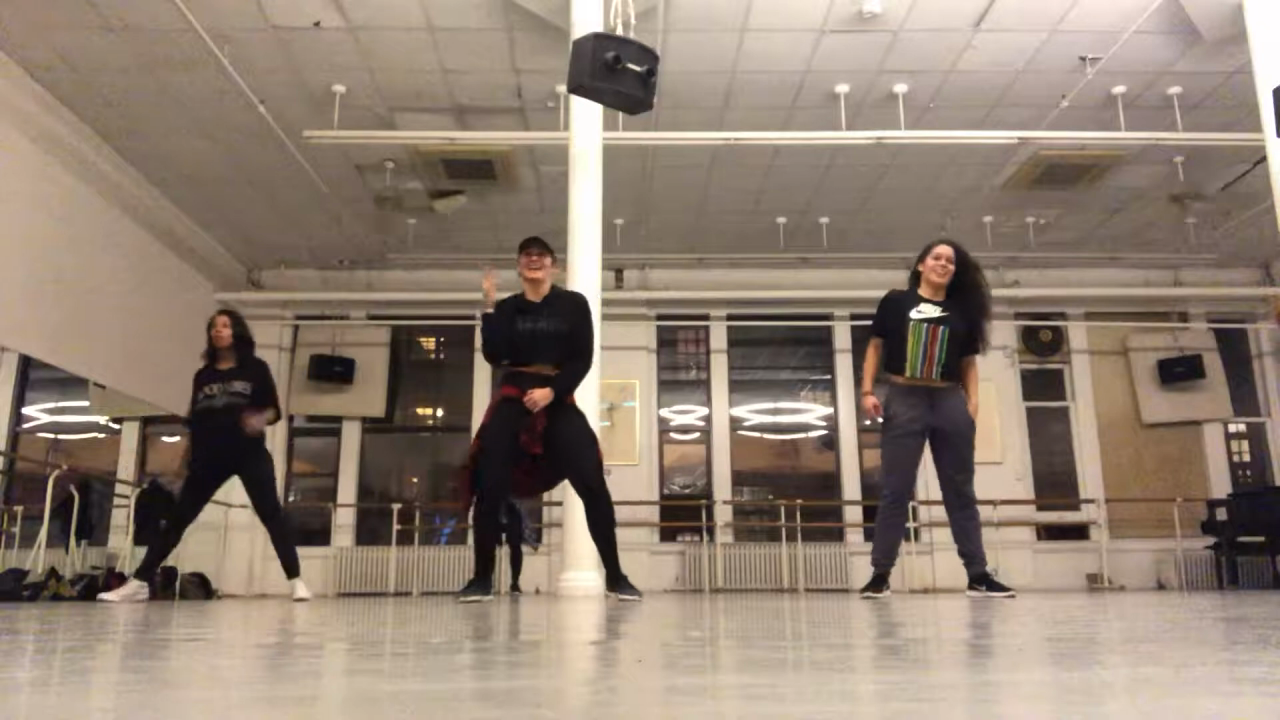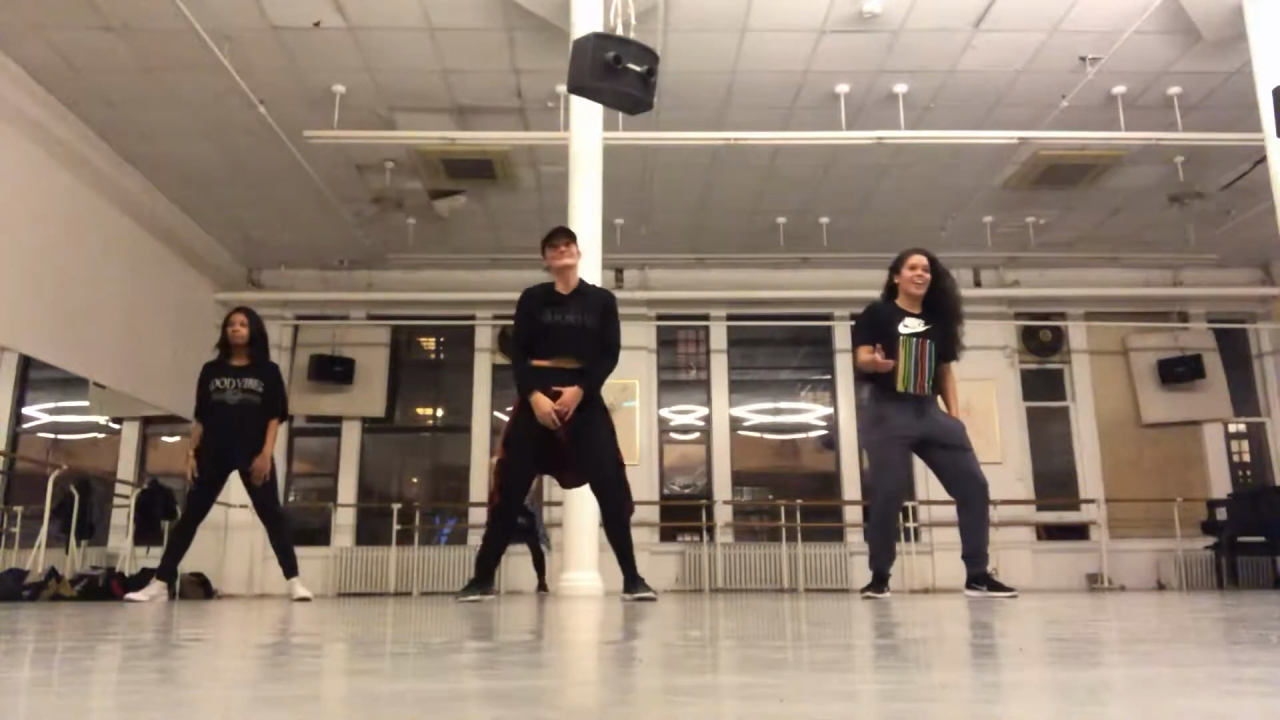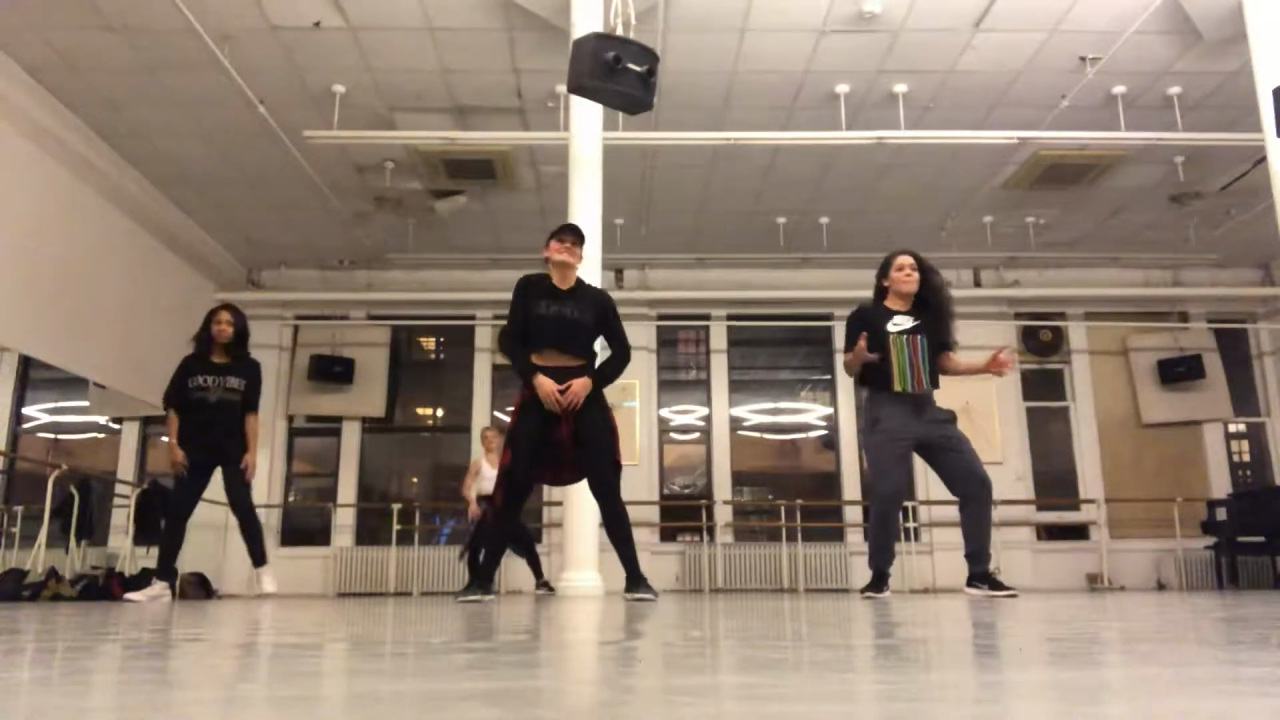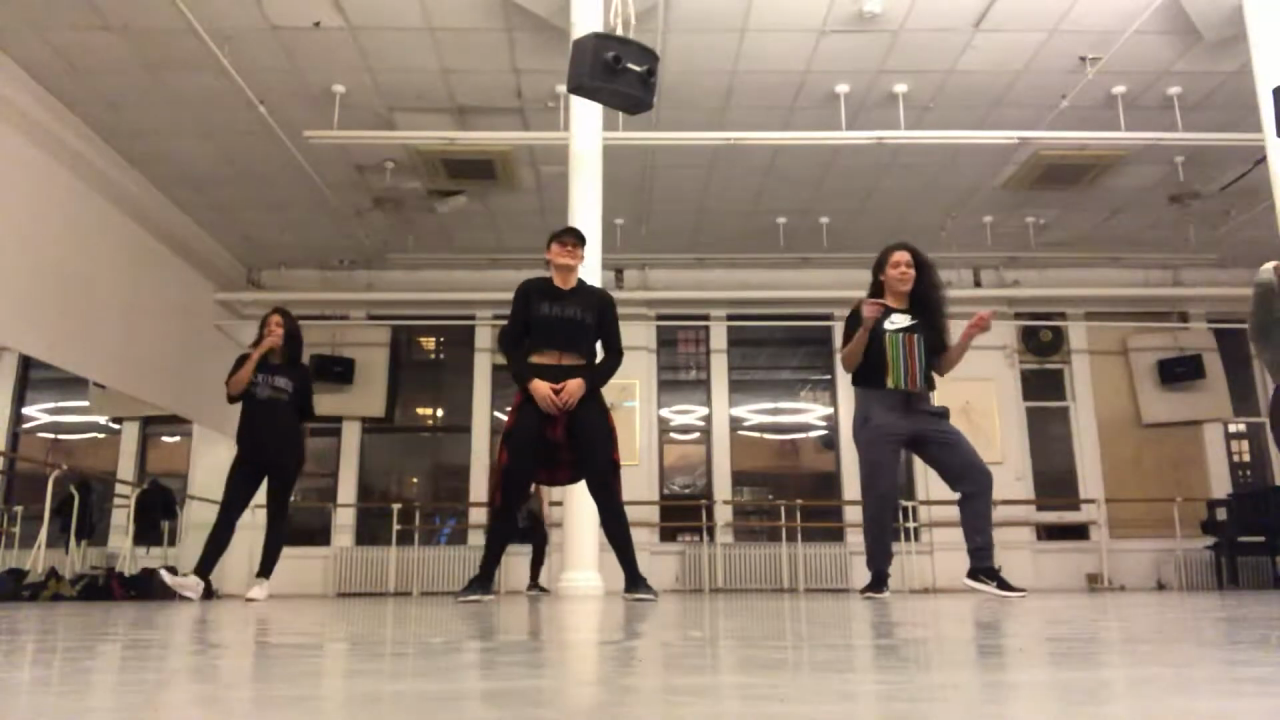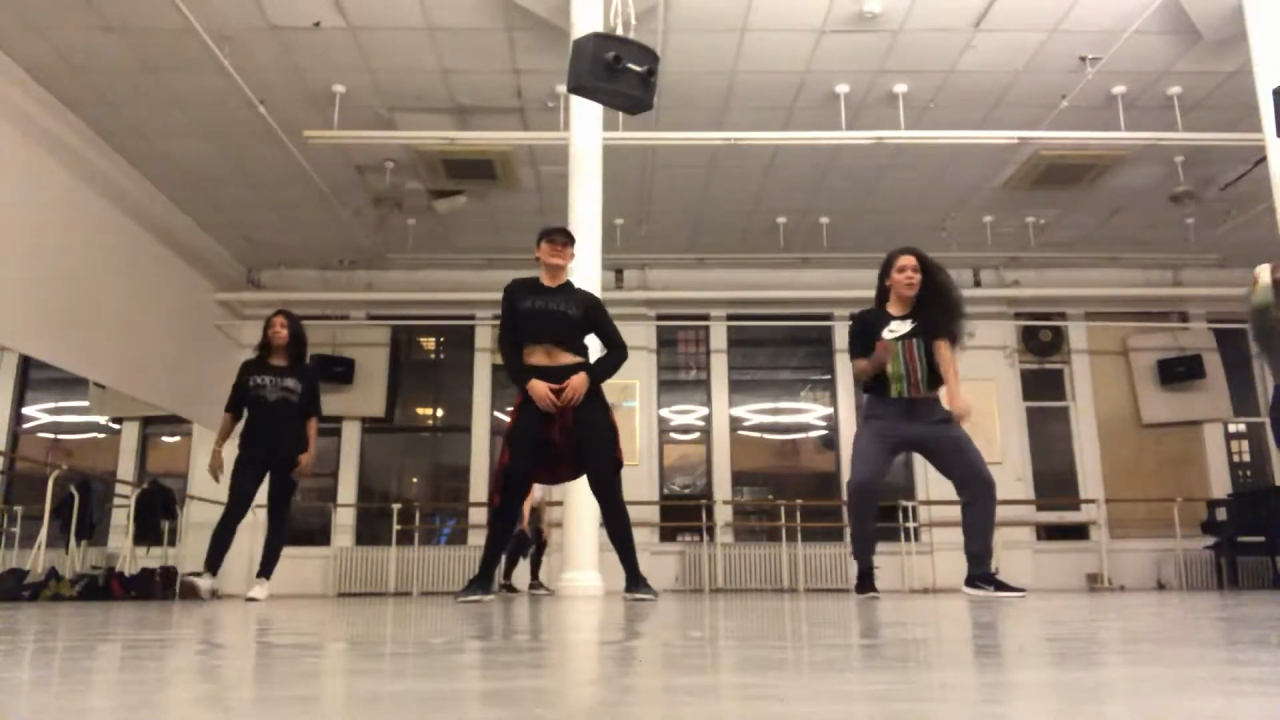
dt=1s
person 1, frame 1
left shoulder: (574, 304)
right shoulder: (508, 307)
left elbow: (583, 359)
right elbow: (493, 357)
left wrist: (552, 390)
right wrist: (490, 308)
left hip: (558, 399)
right hip: (513, 399)
left knee: (592, 484)
right knee: (490, 486)
left ankle: (615, 577)
right ankle: (482, 579)
person 1, frame 2
left shoulder: (601, 300)
right shoulder: (532, 298)
left elbow: (610, 354)
right elbow: (518, 354)
left wrist: (580, 390)
right wrist: (533, 394)
left hip: (583, 396)
right hip: (536, 395)
left knee: (608, 486)
right knee: (512, 489)
left ankle: (632, 579)
right ankle: (483, 579)
person 1, frame 3
left shoulder: (597, 298)
right shoulder: (529, 287)
left elbow: (622, 351)
right elbow: (511, 343)
left wrist: (592, 379)
right wrist: (535, 378)
left hip: (585, 393)
right hip: (538, 392)
left knee: (606, 488)
right knee: (514, 488)
left ankle: (635, 578)
right ankle: (483, 579)
person 1, frame 4
left shoulder: (599, 299)
right shoulder: (530, 291)
left elbow: (614, 353)
right elbow: (510, 343)
left wrist: (586, 382)
right wrist: (531, 382)
left hip: (584, 393)
right hip: (535, 392)
left knee: (605, 488)
right knee: (512, 487)
left ankle: (634, 578)
right ankle: (484, 578)
person 1, frame 5
left shoulder: (585, 300)
right shoulder: (517, 291)
left elbow: (618, 350)
right elbow: (508, 348)
left wrist: (589, 376)
right wrist: (528, 382)
left hip: (582, 391)
right hip: (536, 392)
left knee: (607, 485)
right knee: (511, 487)
left ankle: (635, 578)
right ankle: (484, 579)
person 2, frame 1
left shoulder: (963, 311)
right shoulder: (896, 302)
left elbow: (968, 362)
right elbow: (875, 348)
left wrist: (972, 401)
right wrist: (867, 391)
left hip: (949, 402)
right hip: (904, 400)
left knee: (960, 490)
right knee: (896, 489)
left ankle: (978, 576)
right ankle: (880, 575)
person 2, frame 2
left shoulder: (939, 320)
right shoulder: (876, 314)
left elbow: (945, 371)
right elbow: (861, 359)
left wrist: (955, 415)
right wrist: (875, 364)
left hip: (930, 411)
right hip: (888, 411)
left knee: (974, 486)
right knee: (887, 492)
left ankle: (977, 575)
right ankle: (879, 576)
person 2, frame 3
left shoulder: (929, 316)
right shoulder: (866, 316)
left elbow: (945, 362)
right elbow: (849, 369)
left wrist: (984, 366)
right wrist: (857, 355)
left hip: (928, 412)
right hip: (886, 413)
left knee: (977, 483)
right knee: (888, 492)
left ankle: (979, 574)
right ankle: (879, 576)
person 2, frame 4
left shoulder: (926, 315)
right shoulder: (863, 313)
left elbow: (942, 366)
right elbow: (847, 364)
left wrist: (969, 335)
right wrist: (865, 327)
left hip: (922, 410)
right hip: (878, 409)
left knee: (977, 476)
right knee: (881, 492)
left ankle: (982, 569)
right ankle: (878, 576)
person 2, frame 5
left shoulder: (932, 315)
right shoulder: (866, 321)
left elbow: (944, 352)
right elbow: (857, 372)
left wrist: (956, 392)
right wrist: (878, 360)
left hip: (930, 414)
right hip: (882, 415)
left knee: (981, 483)
right knee: (861, 484)
left ankle: (979, 574)
right ankle: (865, 570)
person 3, frame 1
left shoulder: (255, 369)
right shoulder: (203, 376)
left elbow: (272, 411)
right elbow: (197, 422)
left wrist: (260, 420)
right wrist: (189, 455)
left hip: (251, 455)
right hip: (209, 459)
left knee: (273, 515)
right knee: (178, 518)
left ankle: (296, 582)
right ankle: (139, 583)
person 3, frame 2
left shoulder: (267, 371)
right shoulder: (211, 370)
left elbow: (275, 416)
right elbow: (201, 418)
left wrist: (266, 453)
right wrist: (191, 453)
left hip: (253, 454)
right hip: (213, 454)
left knee: (272, 515)
right knee: (190, 516)
left ankle: (294, 581)
right ankle: (160, 583)
person 3, frame 3
left shoulder: (248, 367)
right shoulder: (191, 364)
left elbow: (251, 412)
right elbow: (173, 406)
left wrist: (252, 450)
right wrist: (174, 444)
left hip: (234, 450)
right hip: (195, 450)
left knee: (242, 504)
right knee: (177, 511)
left ankle: (263, 570)
right ankle: (163, 583)
person 3, frame 4
left shoulder: (299, 372)
right shoulder: (247, 361)
left elbow: (304, 416)
right elbow: (233, 390)
left wrist: (303, 452)
right wrist: (257, 353)
left hip: (285, 454)
right hip: (250, 451)
left knee: (277, 516)
right knee: (227, 513)
left ankle: (262, 581)
right ankle: (198, 580)
person 3, frame 5
left shoulder: (305, 374)
right shoulder: (251, 368)
left elbow: (311, 415)
right elbow: (234, 411)
left wrist: (311, 450)
right wrist: (217, 448)
left hip: (286, 455)
right hip: (252, 452)
left knee: (278, 516)
right knee: (234, 509)
left ankle: (262, 580)
right ankle: (208, 576)
